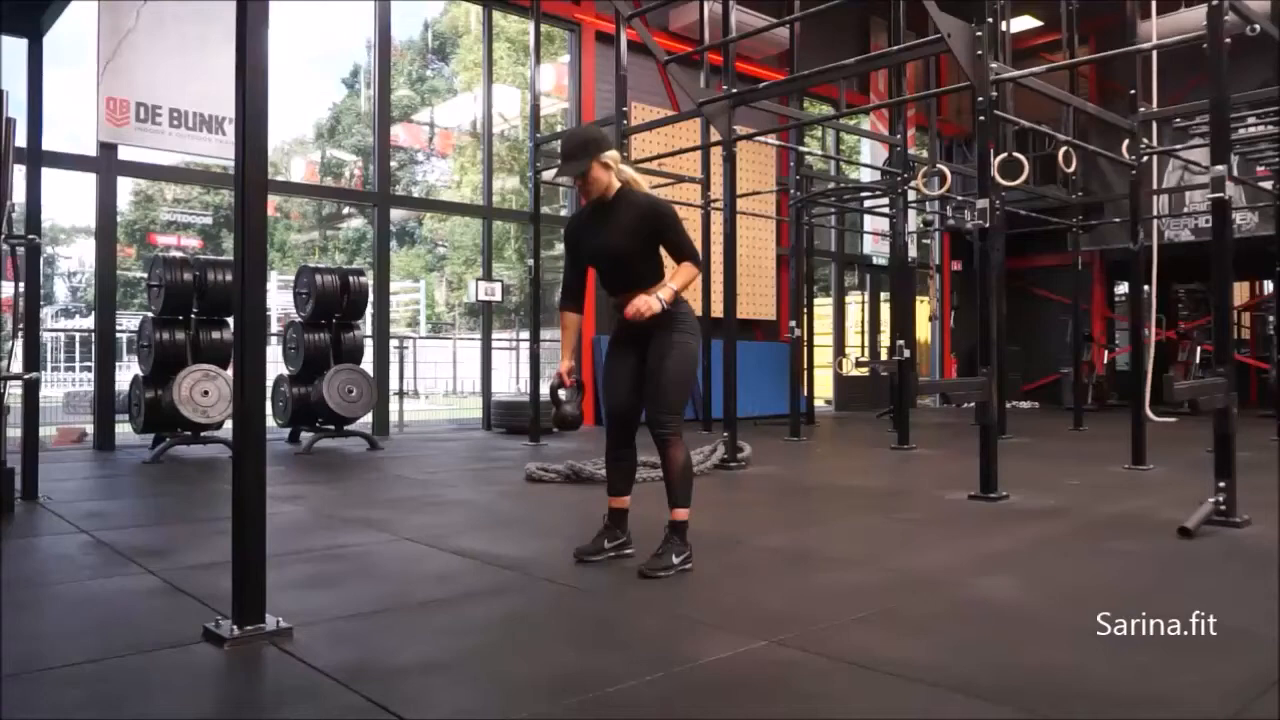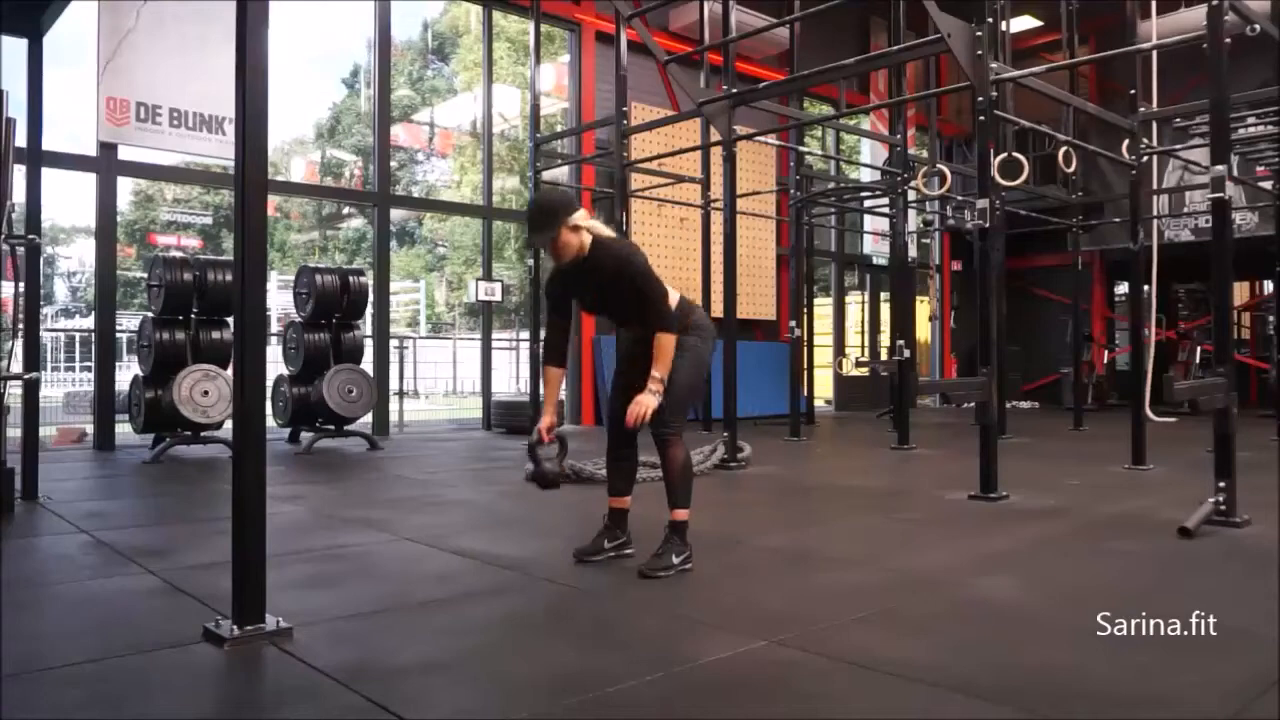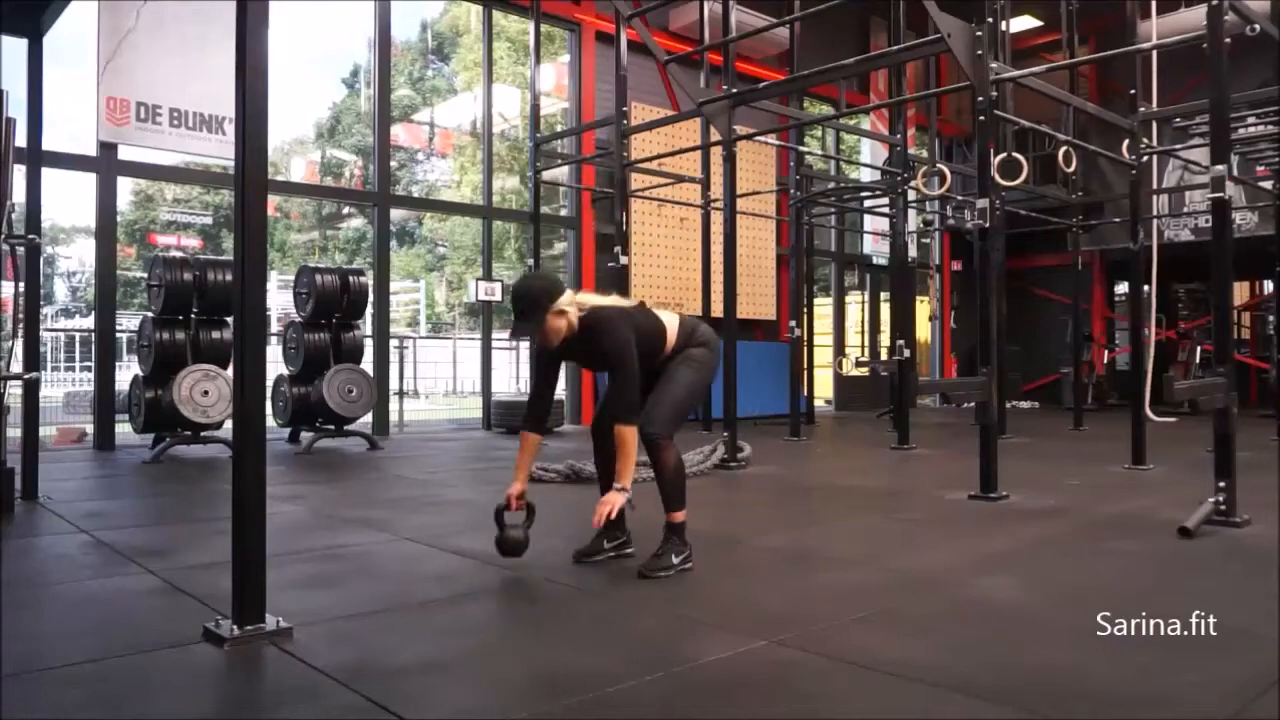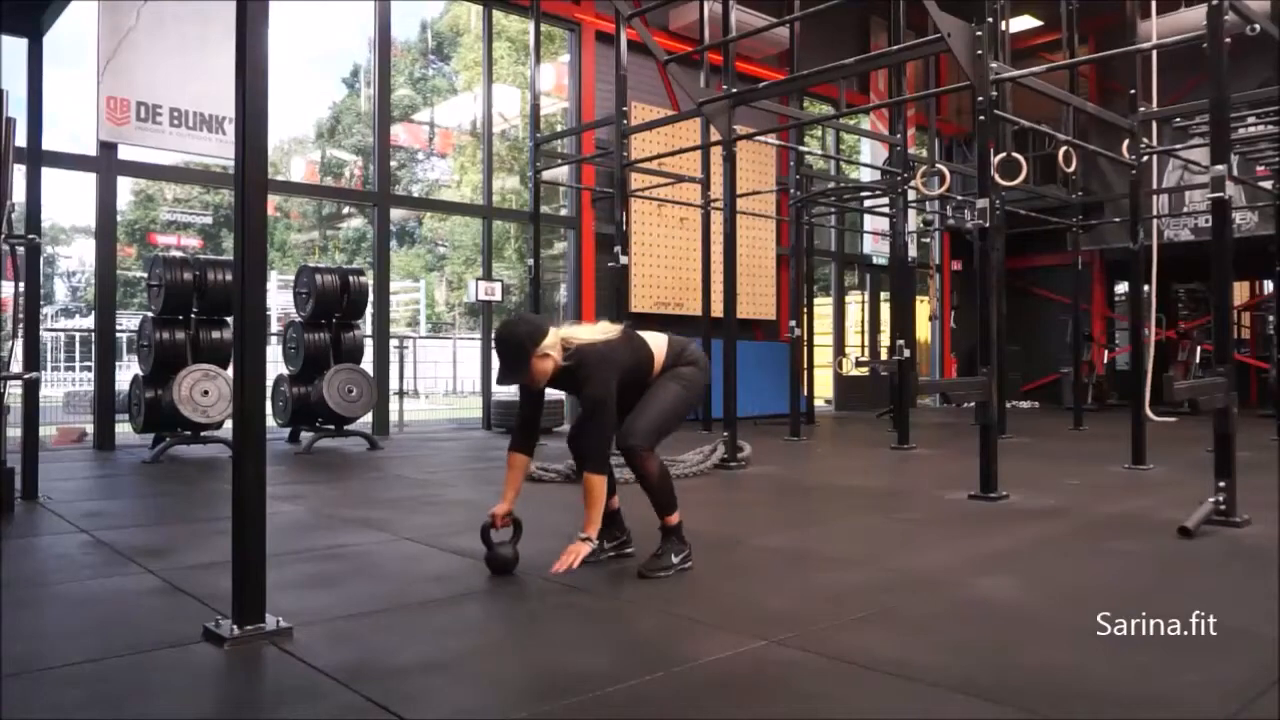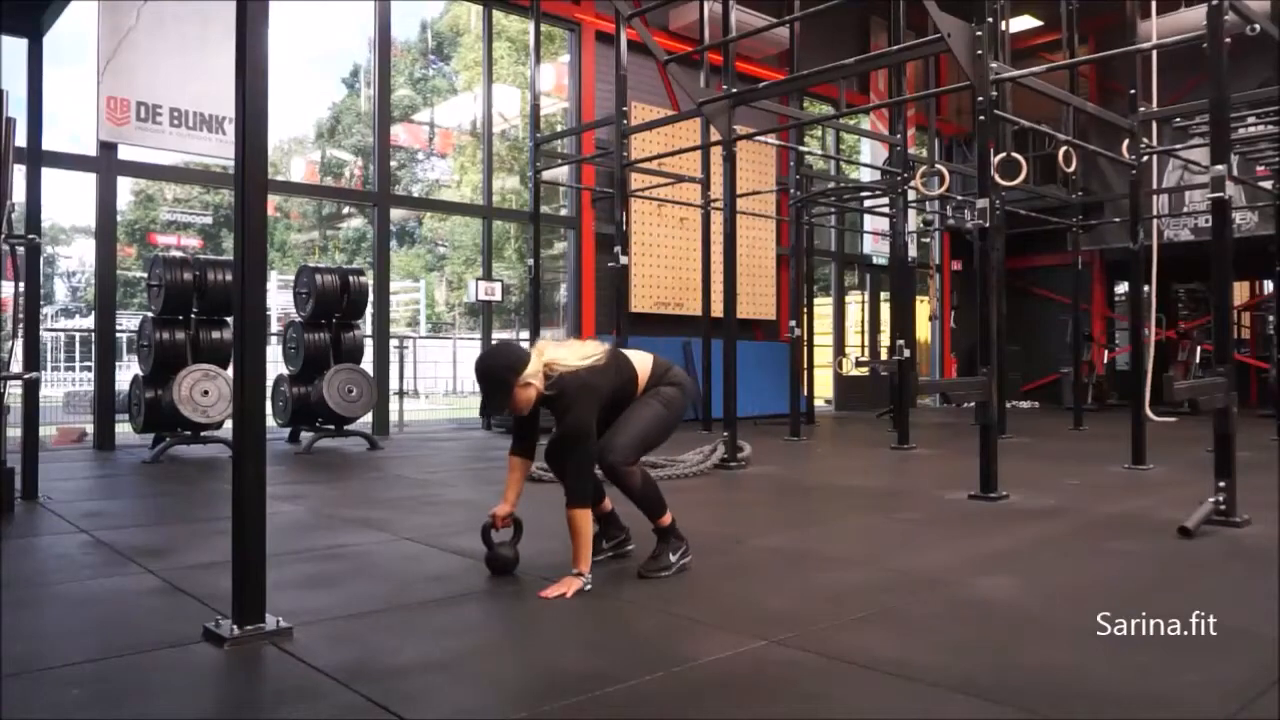
dt=0.2s
person 1, frame 1
left shoulder: (647, 207)
right shoulder: (579, 225)
left elbow: (690, 260)
right elbow: (572, 293)
left wrist: (658, 297)
right wrist: (566, 356)
left hip: (670, 325)
right hip: (627, 333)
left knee: (663, 426)
right knee: (618, 424)
left ankle: (679, 540)
right ankle: (616, 530)
person 1, frame 2
left shoulder: (620, 257)
right shoulder: (561, 278)
left elbow: (665, 324)
right elbow: (555, 346)
left wrist: (654, 387)
right wrist: (549, 410)
left hip: (685, 335)
right hip: (640, 338)
left knee: (665, 426)
right knee: (619, 423)
left ankle: (679, 541)
right ankle: (617, 532)
person 1, frame 3
left shoulder: (609, 328)
right shoulder: (552, 340)
left elbow: (625, 412)
right elbow: (537, 410)
left wrist: (621, 488)
right wrist: (519, 480)
left hip: (694, 349)
right hip: (652, 360)
left knee: (655, 428)
right knee: (602, 429)
left ankle: (678, 541)
right ankle: (616, 533)
person 1, frame 4
left shoulder: (592, 365)
right shoulder: (541, 363)
left elbow: (597, 454)
right elbow: (523, 437)
left wrist: (587, 537)
right wrist: (507, 501)
left hip: (683, 367)
right hip: (641, 377)
left knee: (635, 440)
right knee: (579, 441)
left ankle: (676, 540)
right ankle: (615, 532)
person 1, frame 5
left shoulder: (573, 400)
right shoulder: (530, 388)
left elbow: (578, 487)
right elbow: (522, 446)
right wrist: (508, 504)
left hip: (667, 386)
right hip: (627, 380)
left knee: (615, 456)
right knee: (558, 455)
left ankle: (674, 543)
right ankle: (614, 534)
